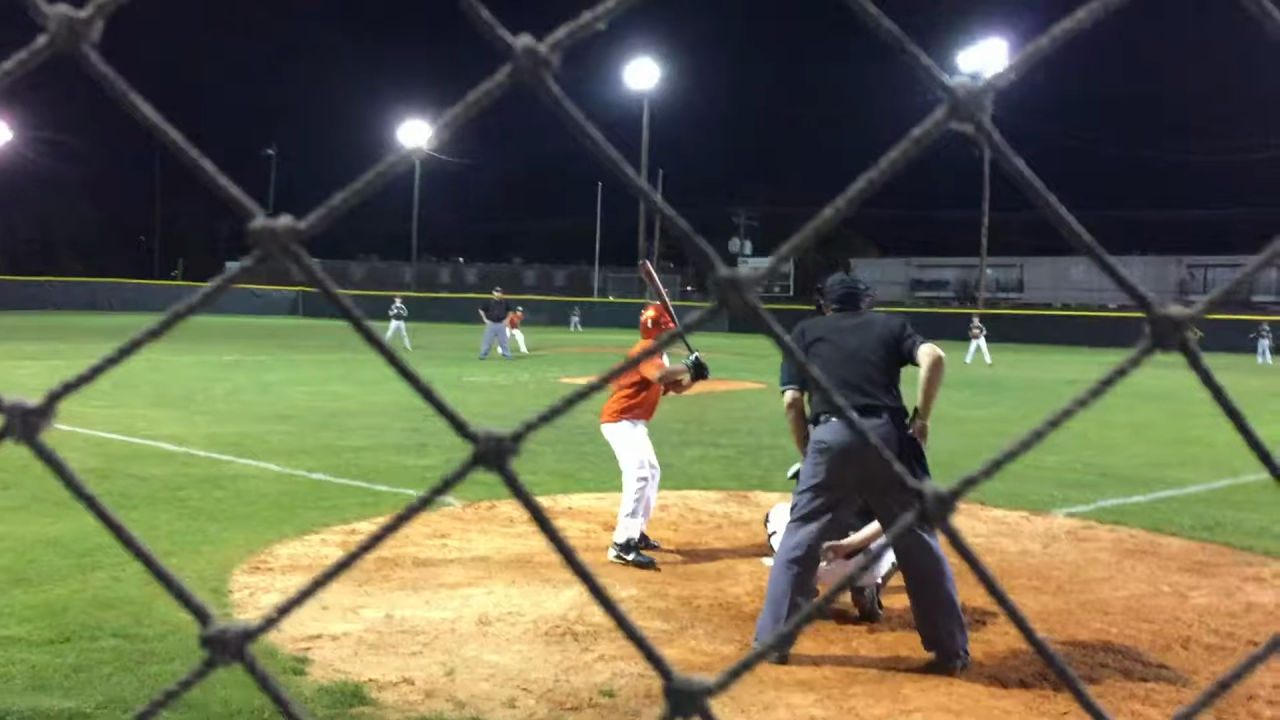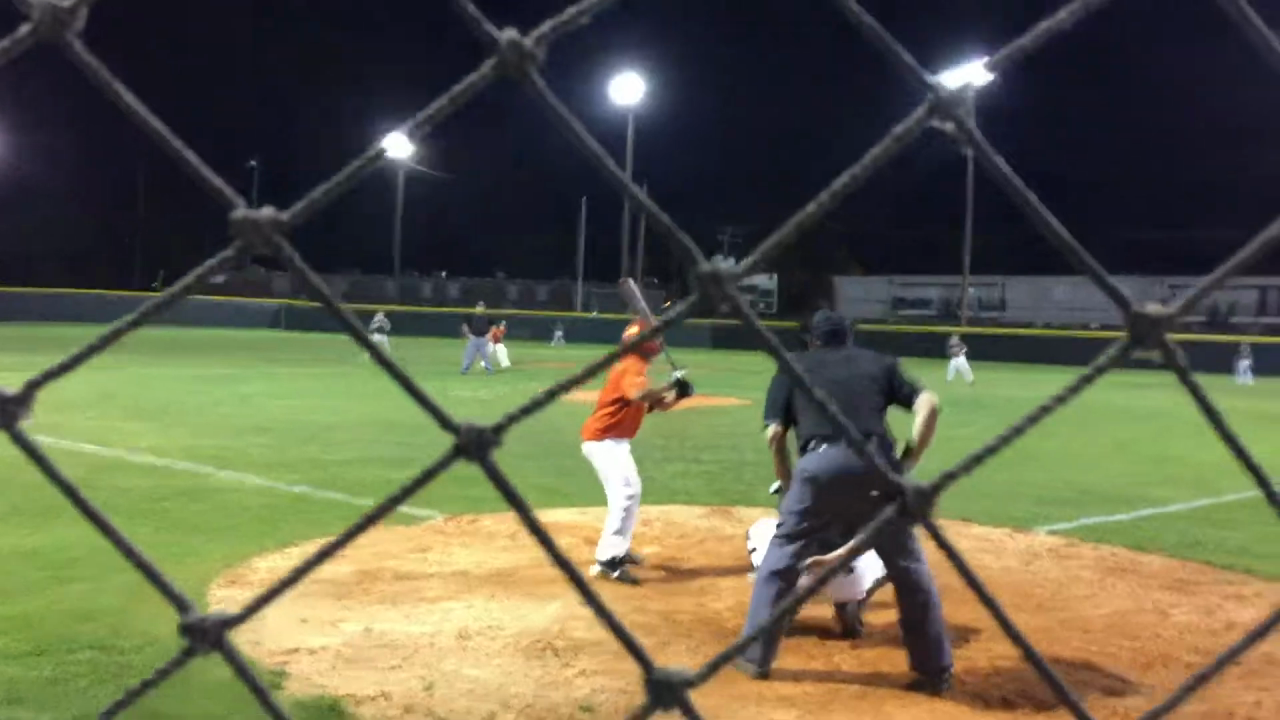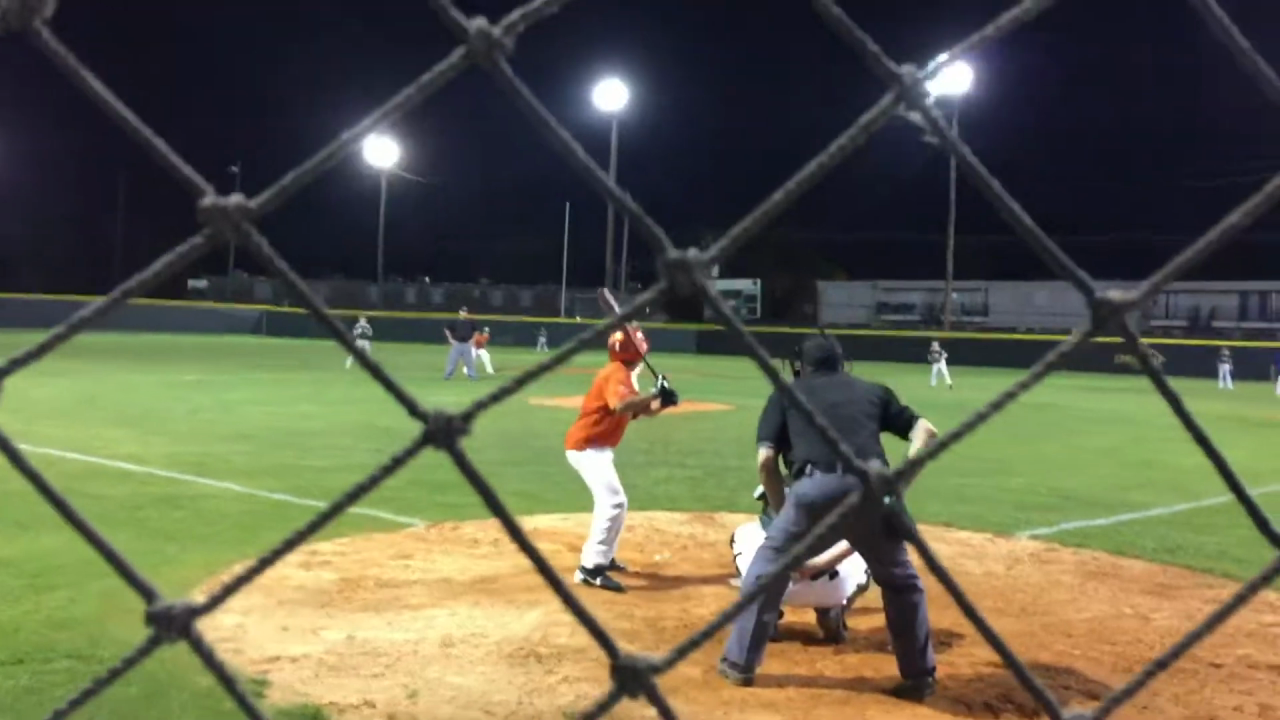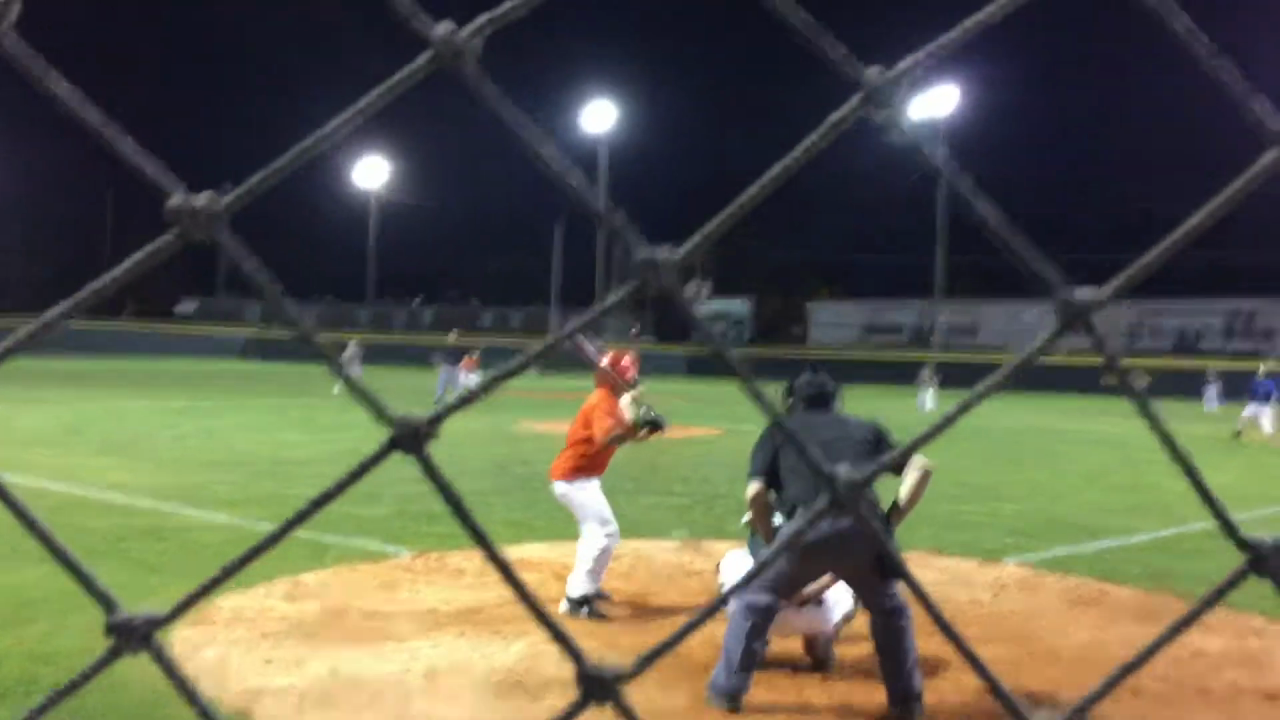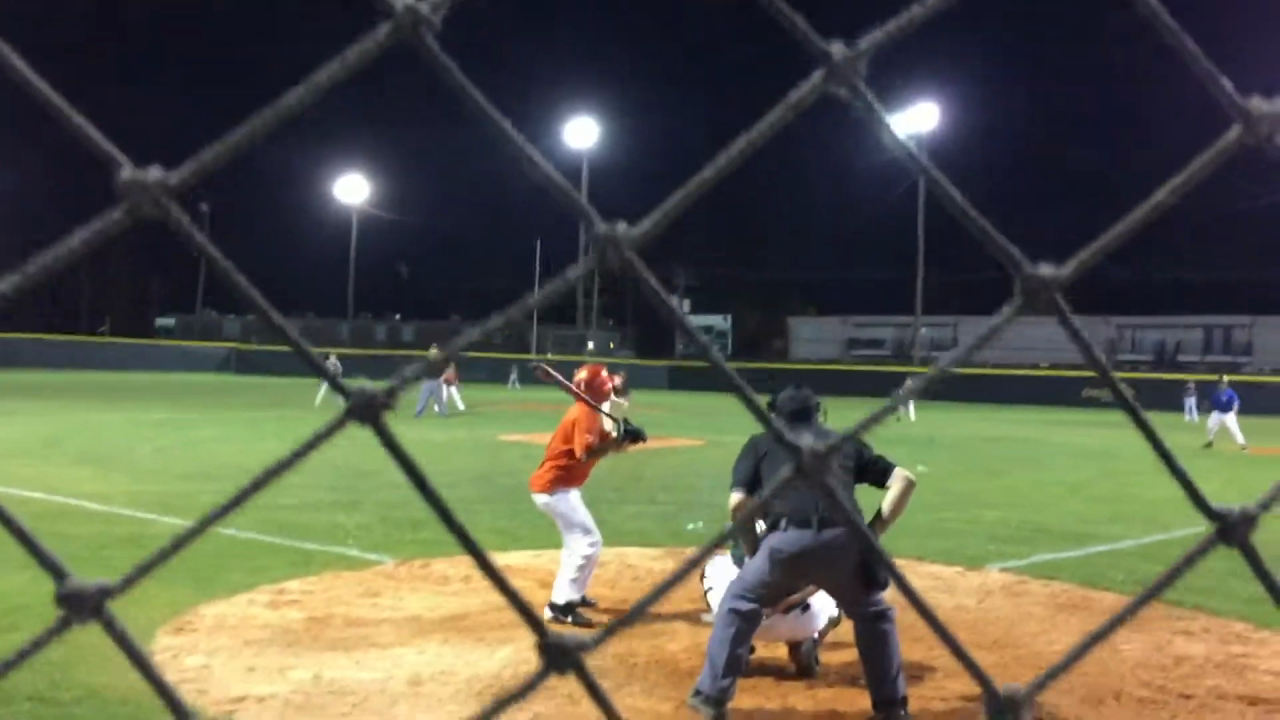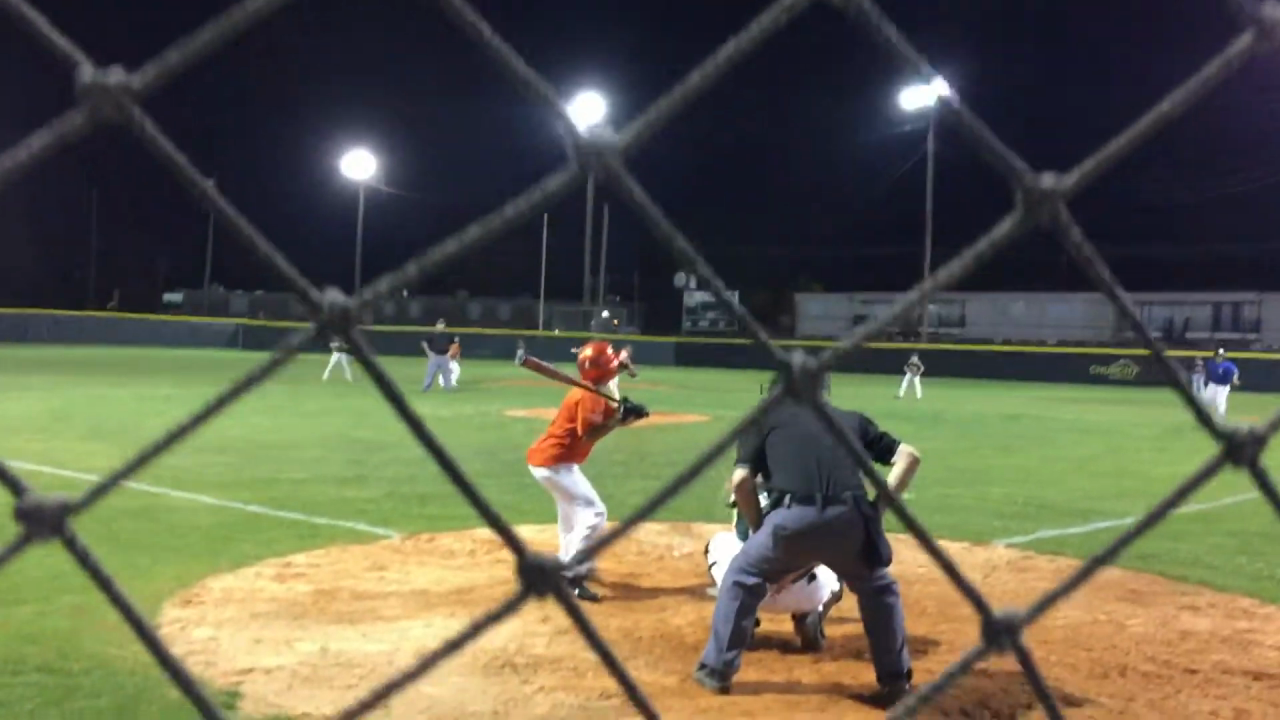
dt=0.2s
person 1, frame 1
left shoulder: (806, 331)
right shoulder: (891, 324)
left elbow: (792, 401)
right elbow: (933, 357)
left wrist: (806, 452)
right wrist: (921, 418)
left hip: (831, 436)
right hip: (887, 436)
left knee: (800, 538)
right knee: (918, 542)
left ankle: (772, 640)
right ankle: (951, 651)
person 1, frame 2
left shoulder: (793, 366)
right shoulder: (879, 363)
left elbow: (774, 434)
right elbow: (928, 403)
left wrist: (789, 485)
right wrist: (908, 458)
left hip: (820, 464)
right hip: (876, 465)
left knee: (783, 558)
right knee: (908, 565)
left ankle: (755, 656)
right ankle: (935, 670)
person 1, frame 3
left shoulder: (786, 392)
right shoulder: (873, 390)
left elbow: (766, 458)
right elbow: (926, 431)
left wrist: (780, 507)
left hip: (815, 487)
left knee: (768, 569)
right knee: (900, 577)
left ankle: (739, 662)
right ankle: (919, 675)
person 1, frame 4
left shoulder: (779, 430)
right shoulder: (864, 428)
left elbow: (755, 493)
right elbow: (920, 467)
left wrist: (772, 543)
right wrist: (891, 519)
left hip: (807, 528)
right hip: (861, 528)
left knee: (755, 596)
right knee: (889, 608)
left ankle: (727, 690)
person 1, frame 5
left shoulder: (761, 443)
right shoulder: (848, 442)
left elbow: (737, 503)
right elbow: (904, 479)
left wrist: (754, 550)
right wrist: (873, 531)
left hip: (788, 541)
right hip: (844, 542)
left knee: (738, 603)
right knee: (873, 614)
person 1, frame 6
left shoulder: (766, 420)
right shoulder: (852, 419)
left elbow: (740, 480)
right elbow: (908, 456)
left wrist: (758, 527)
right wrist: (878, 509)
left hip: (793, 518)
right hip: (849, 520)
left knee: (742, 577)
right knee: (878, 588)
left ankle: (717, 669)
right ankle: (895, 682)
person 2, frame 1
left shoulder: (653, 351)
right shoulder: (648, 349)
left elbow: (675, 387)
right elbow: (660, 376)
left wrist: (695, 375)
right wrist: (688, 365)
left hip: (633, 422)
right hip: (621, 421)
left knee: (651, 473)
right knee: (638, 476)
left ankle: (635, 533)
right ankle: (622, 544)
person 2, frame 2
left shoulder: (634, 367)
right shoulder: (631, 367)
left elbow: (658, 404)
right elbow: (640, 395)
left wrist: (678, 394)
right wrist: (671, 384)
left hip: (614, 439)
right hip: (604, 439)
left knee: (631, 490)
right knee: (625, 494)
left ankle: (618, 548)
right ankle: (607, 560)
person 2, frame 3
left shoulder: (621, 374)
right shoulder: (616, 373)
left elbow: (644, 410)
right elbow: (621, 406)
left wrist: (663, 401)
right wrist: (655, 393)
left hip: (595, 447)
right hip: (587, 448)
left knee: (609, 500)
right knee: (614, 502)
left ankle: (601, 555)
right ankle: (590, 567)
person 2, frame 4
left shoulder: (609, 401)
right shoulder: (603, 401)
left elbow: (629, 436)
right elbow: (606, 439)
left wrist: (649, 428)
right wrist: (638, 423)
left hip: (579, 475)
right hip: (574, 478)
left knee: (595, 529)
right knee: (606, 532)
left ankle: (586, 585)
right ankle: (577, 597)
person 2, frame 5
left shoulder: (589, 415)
right shoulder: (583, 416)
left elbow: (610, 445)
right elbow: (586, 455)
left wrist: (629, 437)
right wrist: (619, 437)
left hip: (555, 486)
right hip: (554, 488)
left knee: (577, 538)
right knee: (589, 542)
left ankle: (571, 592)
right ankle: (560, 605)
person 2, frame 6
left shoulder: (594, 395)
right shoulder: (587, 396)
left elbow: (615, 419)
right elbow: (588, 435)
left wrist: (632, 413)
right wrist: (619, 417)
left hip: (549, 459)
right hip: (554, 463)
left knee: (574, 510)
right knee: (593, 513)
left ankle: (570, 563)
right ankle: (569, 578)
